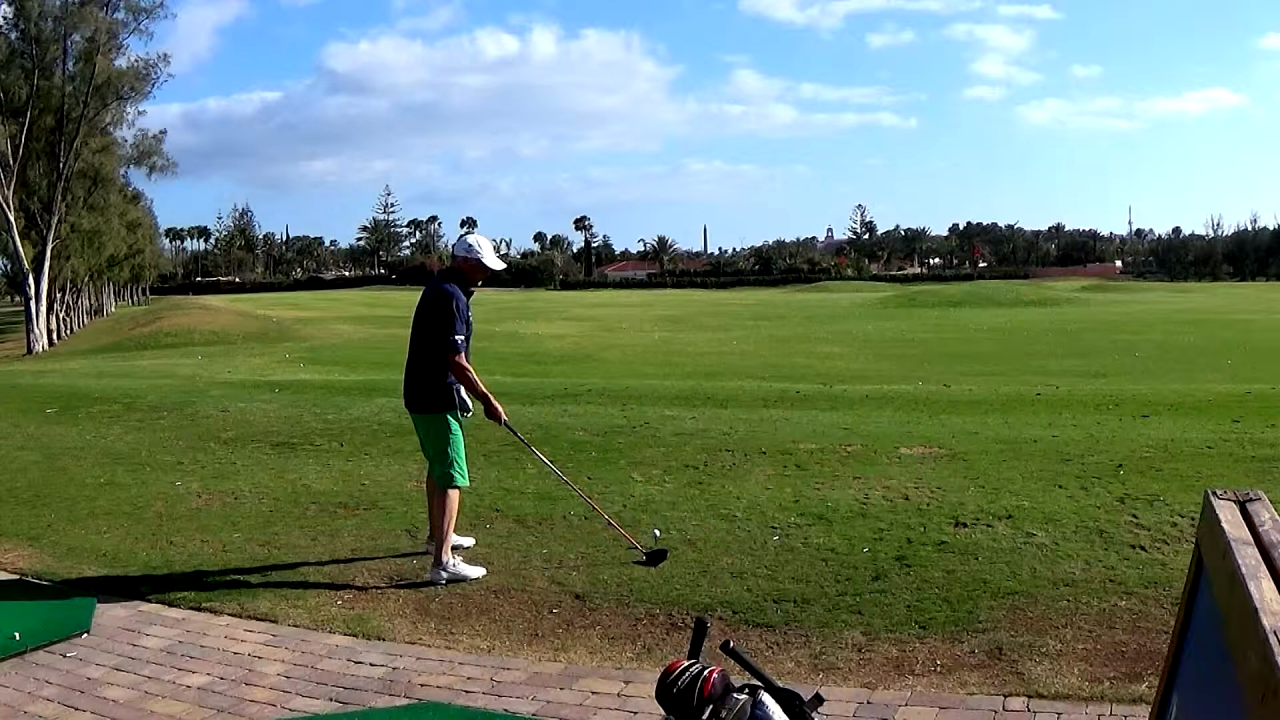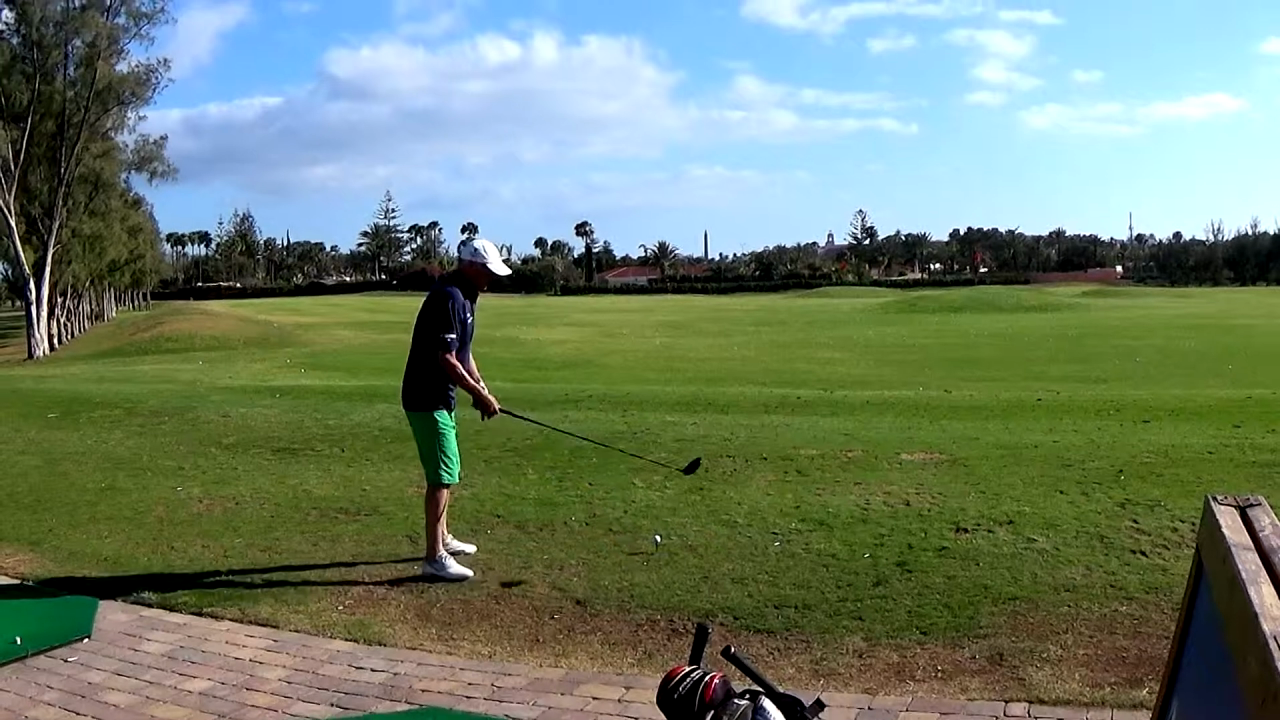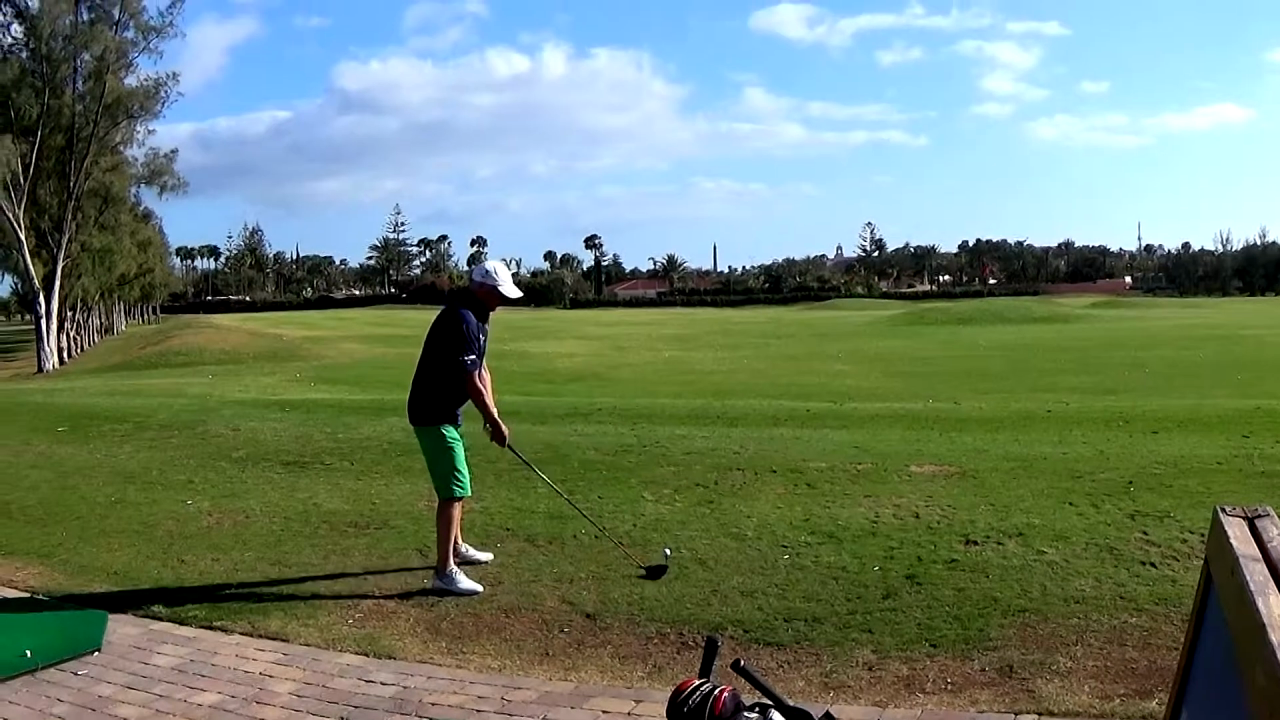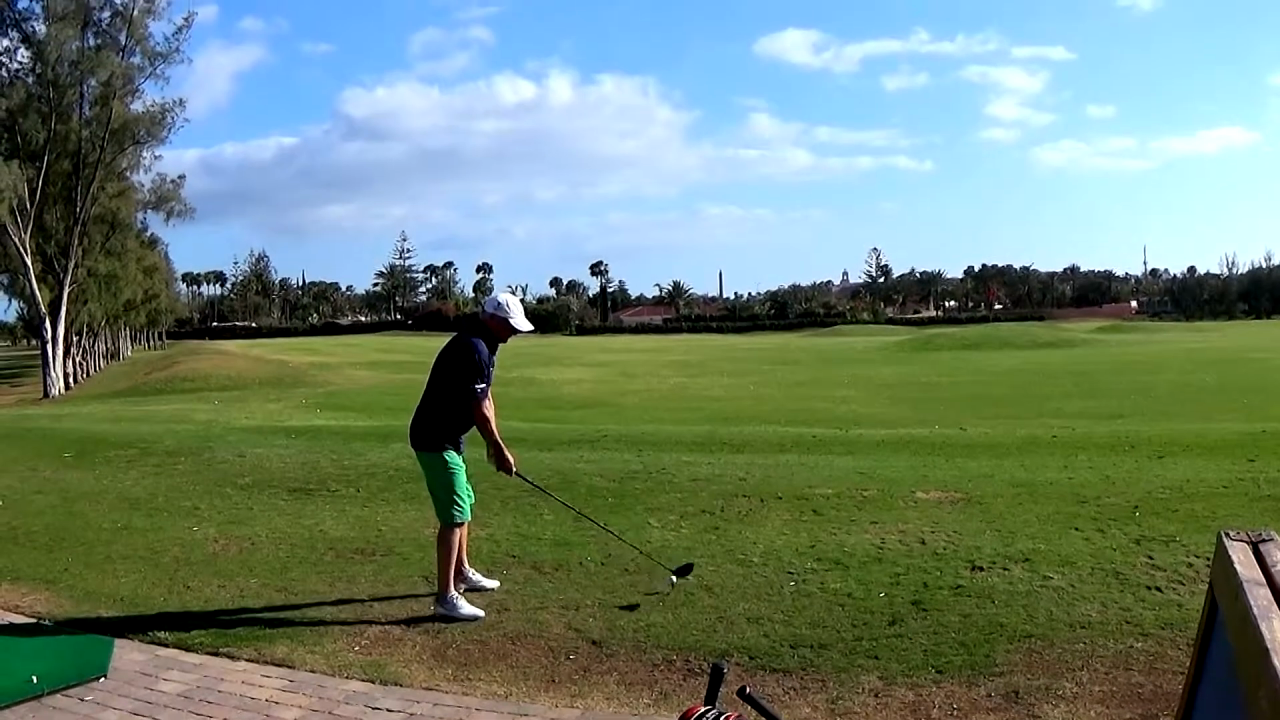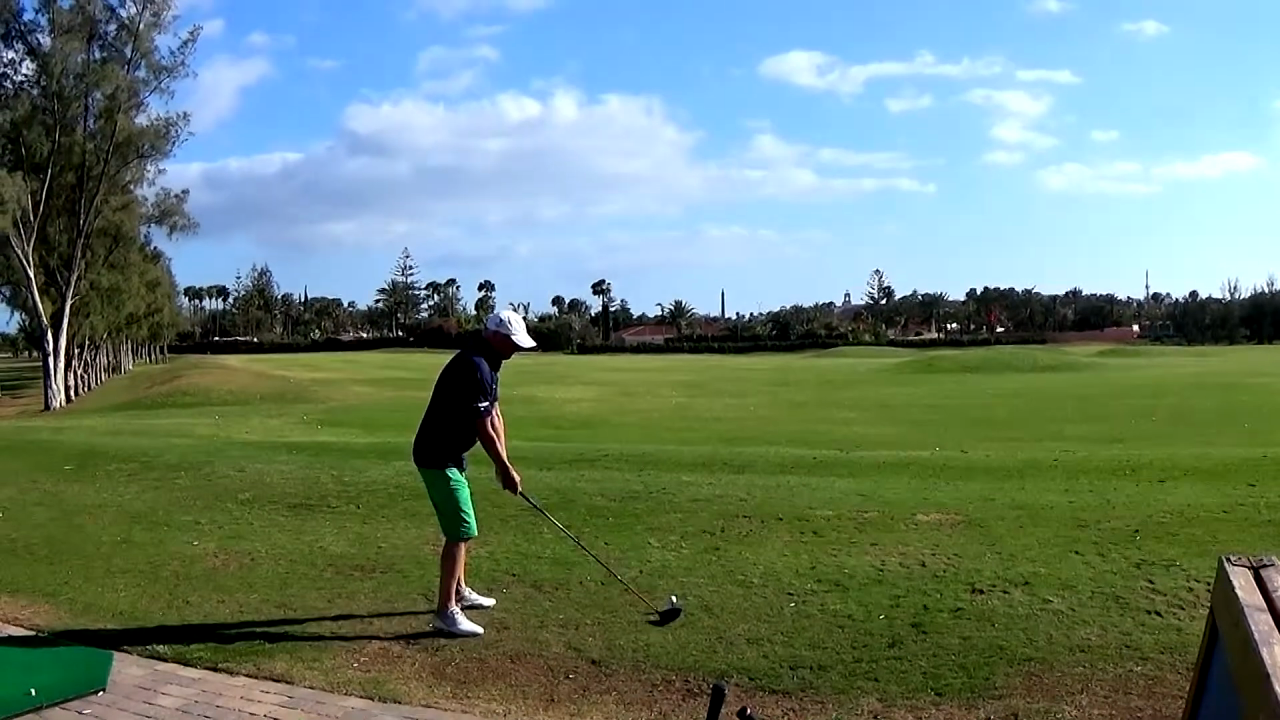
dt=0.5s
person 1, frame 1
left shoulder: (441, 288)
right shoulder: (451, 297)
right elbow: (457, 362)
left wrist: (459, 390)
right wrist: (489, 401)
left hip: (422, 393)
right hip: (435, 398)
left knee: (438, 467)
right knee: (452, 477)
left ankle: (439, 535)
right ankle: (444, 561)
person 1, frame 2
left shoulder: (462, 295)
right shoulder: (449, 298)
right elbow: (447, 360)
left wrist: (480, 385)
right wrist: (480, 395)
left hip: (437, 396)
right hip: (428, 399)
left knee: (446, 472)
right knee: (442, 476)
left ankle: (442, 538)
right ankle: (434, 557)
person 1, frame 3
left shoulder: (477, 316)
right shoulder: (461, 320)
left elbow: (481, 369)
right elbow: (472, 383)
left wrist: (493, 414)
right wrist: (495, 422)
left hip: (445, 411)
right hip: (433, 414)
left knee: (458, 485)
right knee: (453, 491)
left ankle: (456, 547)
right ankle: (445, 571)
person 1, frame 4
left shoulder: (482, 344)
right shoulder: (472, 349)
left elbow: (485, 399)
right elbow: (479, 411)
left wrist: (494, 446)
right wrist: (501, 450)
left hip: (447, 436)
right hip: (435, 439)
left knee: (463, 506)
right knee: (454, 515)
left ankle: (462, 572)
right ankle: (446, 596)
person 1, frame 5
left shoulder: (489, 363)
right shoulder: (474, 367)
left elbow: (495, 415)
right elbow: (484, 429)
left wrist: (504, 462)
right wrist: (505, 468)
left hip: (450, 454)
right hip: (437, 456)
left knee: (463, 524)
right knee: (461, 530)
left ankle: (459, 591)
right ankle: (446, 611)
